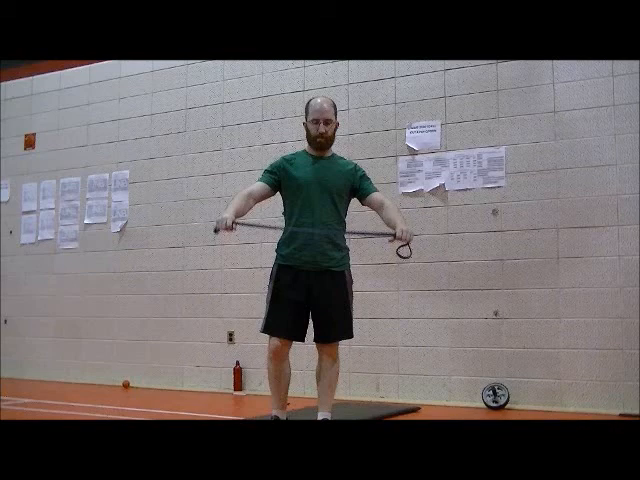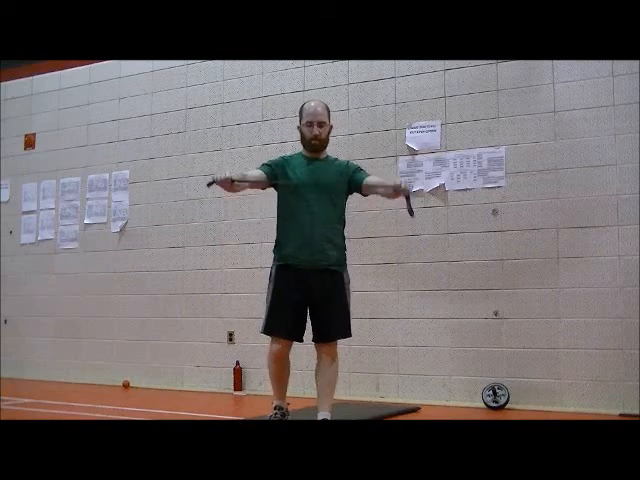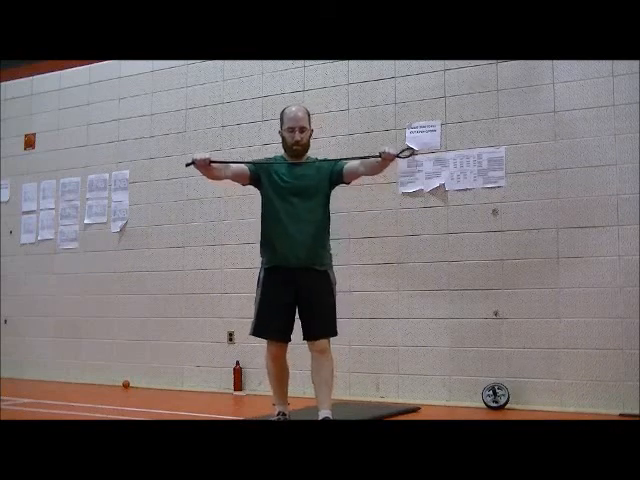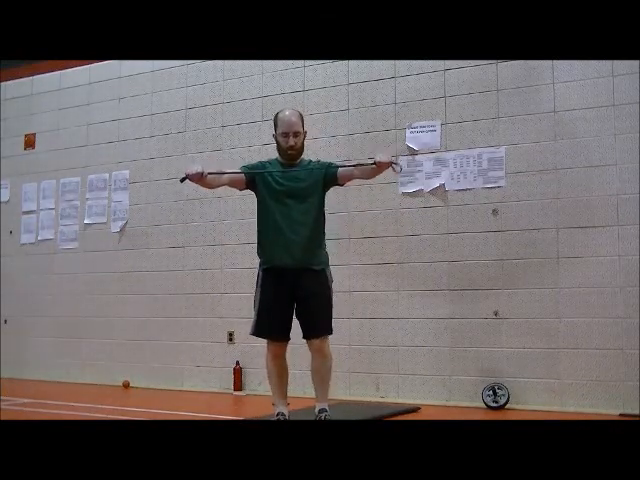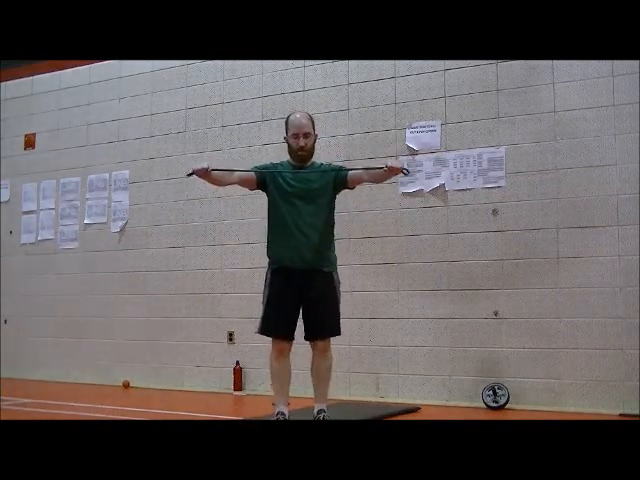
dt=0.3s
person 1, frame 1
left shoulder: (349, 170)
right shoulder: (286, 165)
left elbow: (379, 202)
right elbow: (252, 193)
left wrist: (398, 224)
right wrist: (232, 211)
left hip: (333, 270)
right hip: (290, 268)
left knee: (329, 349)
right knee: (277, 345)
left ankle: (324, 416)
right ankle: (278, 414)
person 1, frame 2
left shoulder: (344, 170)
right shoulder: (282, 166)
left elbow: (374, 185)
right elbow: (250, 178)
left wrist: (392, 188)
right wrist: (231, 180)
left hip: (330, 270)
right hip: (288, 268)
left knee: (327, 348)
right knee: (278, 347)
left ankle: (324, 415)
right ankle: (280, 405)
person 1, frame 3
left shoulder: (326, 169)
right shoulder: (265, 168)
left elbow: (360, 167)
right elbow: (229, 171)
left wrist: (383, 160)
right wrist: (206, 166)
left hip: (316, 269)
right hip: (276, 270)
left knee: (321, 345)
right knee: (275, 347)
left ankle: (325, 414)
right ankle: (281, 411)
person 1, frame 4
left shoulder: (320, 170)
right shoulder: (261, 171)
left elbow: (352, 171)
right elbow: (226, 177)
left wrist: (377, 166)
right wrist: (202, 177)
left hip: (313, 269)
right hip: (273, 270)
left knee: (319, 344)
right knee: (275, 346)
left ankle: (322, 408)
right ankle: (281, 411)
person 1, frame 5
left shoulder: (330, 173)
right shoulder: (272, 173)
left elbow: (362, 175)
right elbow: (236, 176)
left wrist: (387, 171)
right wrist: (209, 174)
left hip: (321, 270)
right hip: (282, 271)
left knee: (321, 344)
right knee: (280, 345)
left ankle: (321, 409)
right ankle: (281, 411)
